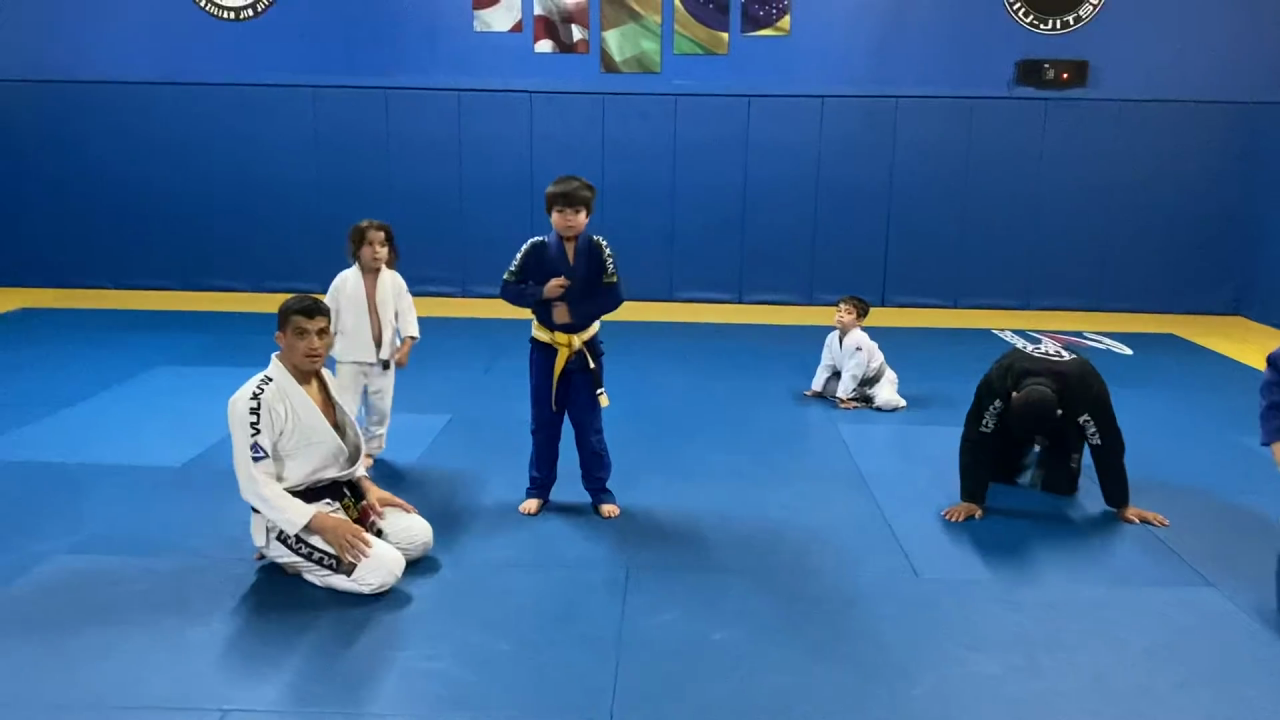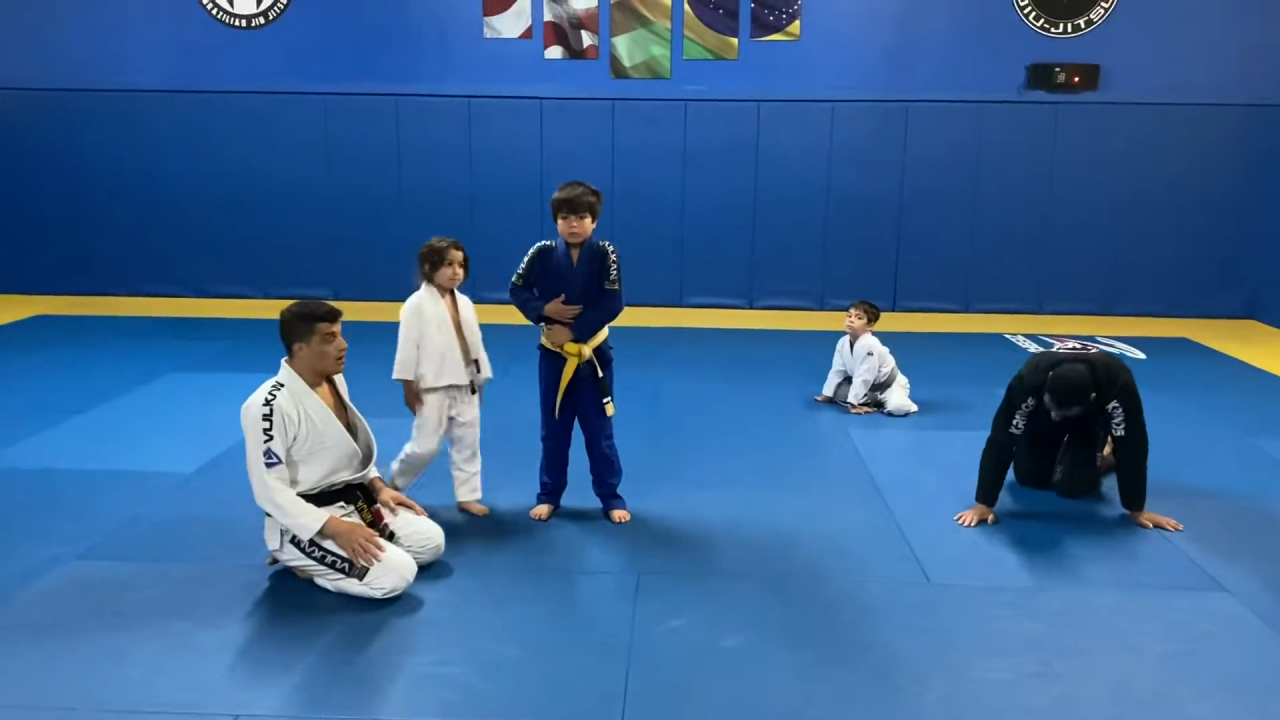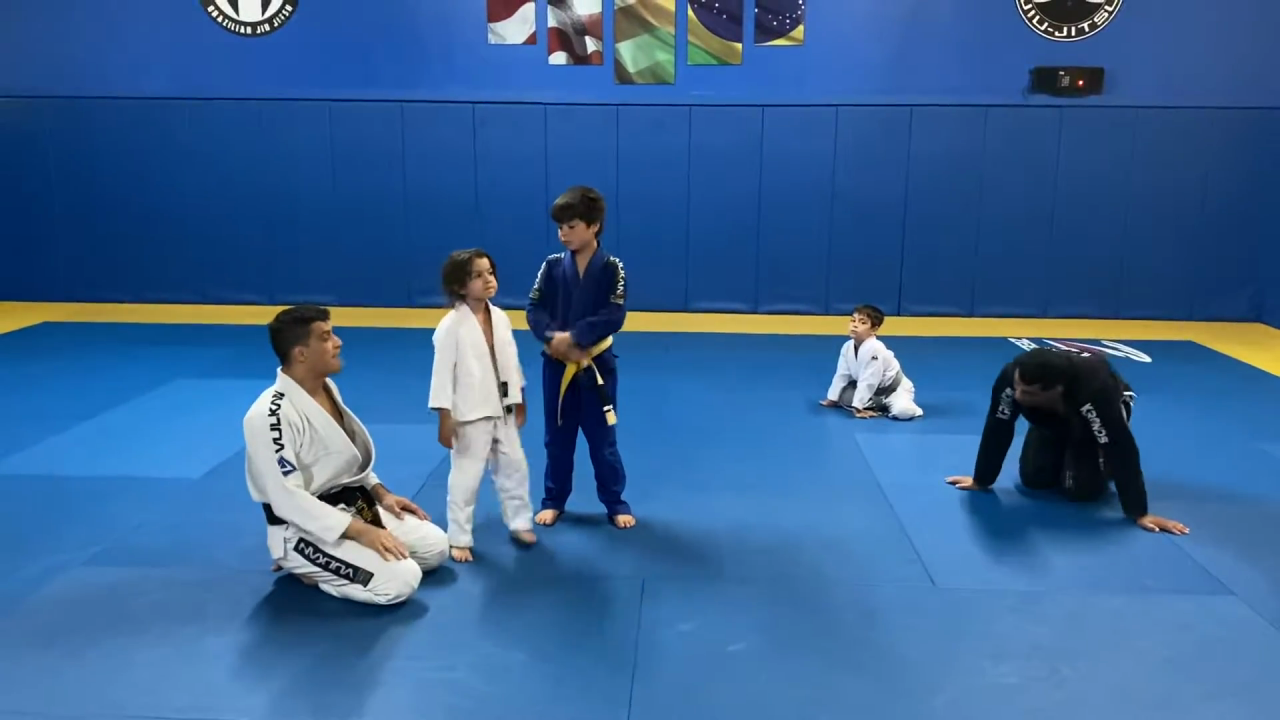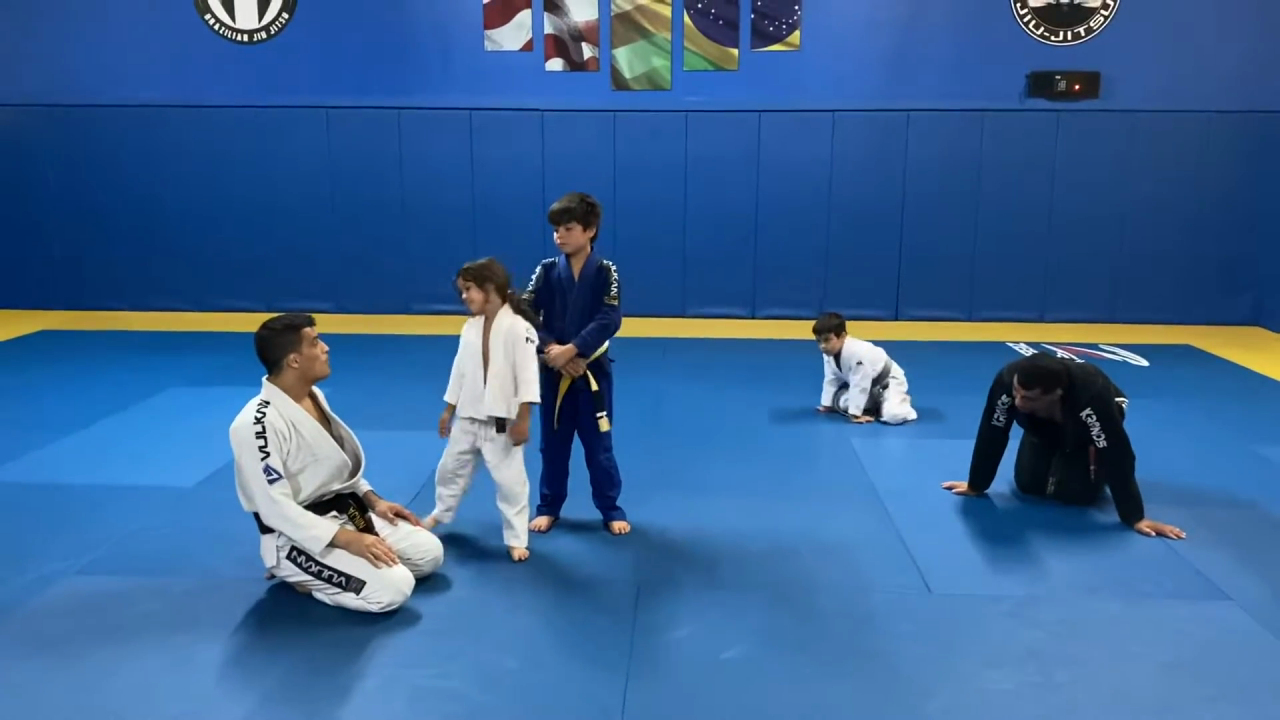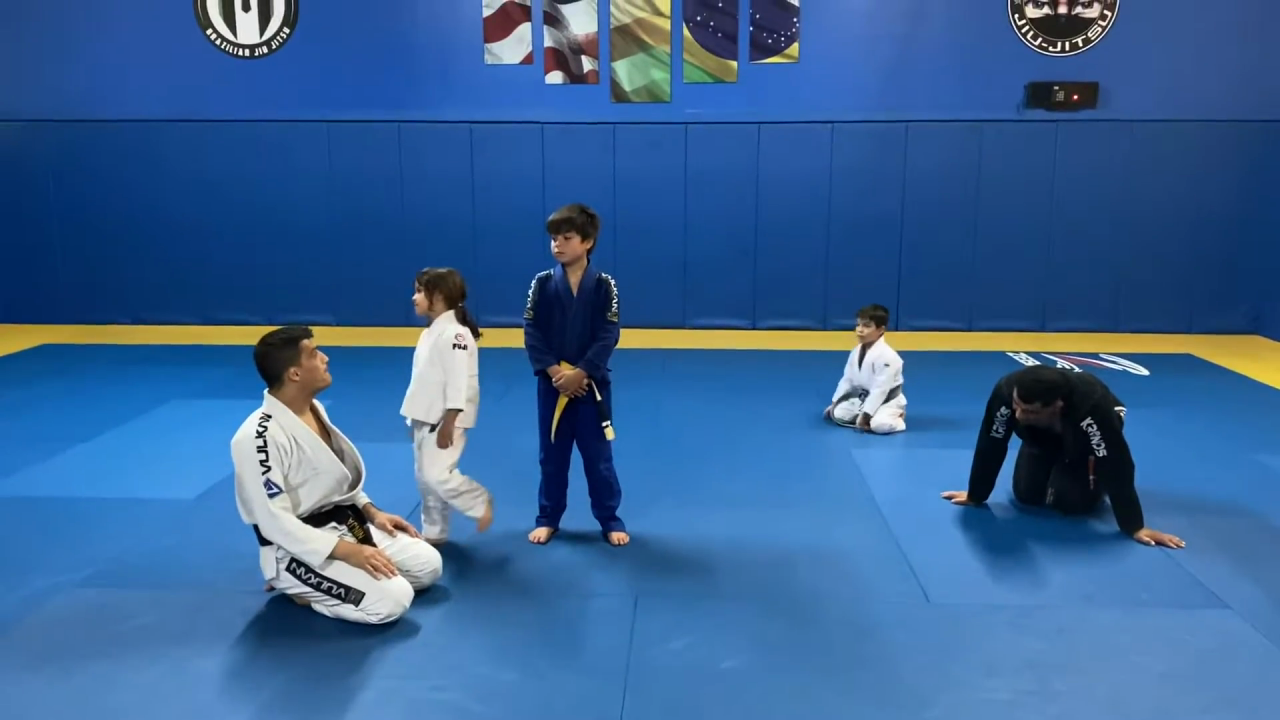
dt=0.7s
person 1, frame 1
left shoulder: (599, 249)
right shoulder: (535, 249)
left elbow: (613, 297)
right elbow: (508, 289)
left wrist: (574, 314)
right wrist: (541, 293)
left hip: (585, 349)
right hip: (546, 348)
left knee: (589, 424)
right knee: (544, 423)
left ankle: (600, 491)
right ankle: (537, 489)
person 1, frame 2
left shoulder: (605, 254)
right shoulder: (542, 253)
left elbow: (612, 305)
right elbow: (517, 290)
left wrist: (573, 332)
right wrist: (544, 310)
left hip: (593, 355)
right hip: (554, 356)
left knee: (599, 430)
right knee: (553, 430)
left ankle: (611, 497)
right ankle: (549, 495)
person 1, frame 3
left shoulder: (612, 268)
right shoulder: (552, 266)
left elbow: (612, 317)
right elbow: (534, 310)
left wrist: (572, 339)
right wrist: (553, 336)
left hip: (596, 364)
right hip: (557, 364)
left knee: (602, 438)
right knee: (557, 437)
left ankle: (615, 502)
right ankle: (554, 500)
person 1, frame 4
left shoulder: (606, 272)
right shoulder: (546, 270)
left elbow: (608, 320)
left wrist: (571, 350)
right wrist: (550, 349)
left hip: (592, 370)
right hip: (552, 371)
left knee: (598, 444)
right knee: (553, 443)
left ankle: (611, 508)
right ankle: (548, 506)
person 1, frame 5
left shoulder: (604, 285)
right shoulder: (542, 284)
left elbow: (607, 337)
right elbow: (532, 333)
left wrist: (580, 373)
right wrist: (554, 371)
left hip: (592, 382)
right hip: (552, 383)
left knee: (598, 455)
right knee: (552, 455)
left ankle: (610, 519)
right ankle: (548, 518)
person 2, frame 1
left shoulder: (323, 377)
right shoulder: (256, 400)
right elbow: (256, 485)
left wrist: (367, 485)
right wrist: (323, 524)
right hip: (290, 519)
left knee: (419, 537)
right knee: (384, 570)
left ankle: (309, 552)
right ankle: (287, 554)
person 2, frame 2
left shoulder: (334, 380)
right shoulder: (269, 406)
right elbow: (271, 492)
left wrist: (379, 487)
right wrist: (336, 529)
right hip: (304, 522)
left knee: (431, 541)
right knee: (395, 575)
left ankle: (319, 557)
right ankle: (299, 558)
person 2, frame 3
left shoulder: (325, 387)
right shoulder: (271, 415)
right elbow: (289, 500)
left wrist: (381, 493)
right wrist: (360, 532)
right hip: (305, 529)
left knee: (435, 547)
right knee: (400, 581)
left ankle: (325, 563)
right ankle: (303, 566)
person 2, frame 4
left shoulder: (313, 395)
right shoulder: (257, 425)
right elbow: (276, 508)
left wrist: (373, 500)
right wrist: (347, 540)
right hip: (298, 537)
left knee: (429, 553)
right knee: (393, 589)
left ankle: (316, 572)
right ankle: (299, 574)
person 2, frame 5
left shoulder: (313, 408)
right shoulder: (259, 437)
right elbow: (275, 522)
left wrist: (372, 512)
right wrist: (347, 552)
right hip: (297, 549)
left knee: (428, 565)
right knee: (392, 600)
left ankle: (321, 583)
right ankle: (296, 586)
person 3, frame 1
left shoulder: (395, 281)
right shoulder: (344, 281)
left elbow: (406, 315)
right elbow: (330, 317)
left wrist: (406, 344)
left hip: (384, 357)
right hip: (352, 356)
left knee: (380, 410)
right knee: (345, 409)
left ankle: (370, 449)
person 3, frame 2
left shoulder: (464, 303)
right shoulder: (417, 304)
right elbow: (408, 346)
left wrist: (479, 377)
right wrist: (409, 385)
left hip: (465, 386)
right hip: (434, 388)
left knee: (468, 443)
right knee: (426, 446)
left ankle: (467, 496)
right ankle: (395, 481)
person 3, frame 3
left shoulder: (499, 317)
right shoulder: (451, 325)
right elbow: (442, 373)
left wrist: (518, 400)
right wrist: (445, 418)
left hip: (503, 411)
right hip: (469, 416)
left knee: (515, 467)
right knee: (466, 478)
left ankle: (519, 523)
right ankle: (459, 539)
person 3, frame 4
left shoulder: (518, 327)
right shoulder: (471, 327)
left elbow: (527, 374)
right elbow: (460, 370)
left wrist: (522, 419)
right wrist: (449, 410)
left hip: (501, 419)
right hip: (468, 417)
left knee: (510, 480)
right knee: (450, 469)
left ankle: (516, 539)
right ankle: (440, 514)
person 3, frame 5
left shoulder: (455, 333)
right shoulder: (429, 332)
left elbow: (459, 382)
left wrist: (448, 425)
right wrist: (414, 417)
left hip: (444, 421)
right hip: (424, 420)
left knee: (438, 476)
right knee: (426, 480)
left ankle: (480, 502)
right ankle: (433, 533)
person 4, frame 1
left shoulder: (1088, 393)
right shoulder: (996, 383)
left elbow: (1108, 448)
right elbow: (975, 439)
left wrist: (1122, 506)
right wrist: (970, 500)
left knee: (1060, 485)
right knee: (999, 474)
right ankle: (1025, 446)
person 4, frame 2
left shoulder: (1118, 383)
right shoulder: (1030, 379)
left elbow: (1131, 445)
right elbow: (1001, 440)
left wrist: (1137, 510)
right wrist: (983, 504)
left hip: (1091, 422)
left knee: (1072, 485)
right knee: (1028, 478)
left ankle: (1105, 453)
person 4, frame 3
left shoulder: (1095, 389)
right shoulder: (1012, 376)
left elbow: (1121, 450)
right elbow: (997, 431)
left wrist: (1139, 513)
right wrist: (981, 480)
left hip: (1105, 410)
right hip: (1052, 419)
left knee: (1081, 488)
right knee: (1034, 479)
left ankle: (1102, 465)
right ankle: (1066, 453)
person 4, frame 4
left shoulder: (1092, 395)
right shoulder: (1008, 380)
left elbow: (1117, 455)
right elbow: (991, 436)
left wrist: (1135, 518)
right wrist: (976, 485)
left hip: (1086, 433)
right hip: (1044, 428)
left knee: (1075, 492)
right knee: (1028, 485)
left ankle: (1094, 471)
right ankle: (1058, 459)
person 4, frame 5
left shoulder: (1093, 405)
right shoulder: (1006, 391)
left elbow: (1117, 466)
right elbow: (990, 447)
left wrist: (1135, 527)
right wrist: (975, 495)
left hip: (1085, 443)
right hip: (1043, 439)
left knee: (1073, 501)
right knee: (1027, 495)
left ankle: (1094, 480)
right ankle: (1056, 469)
